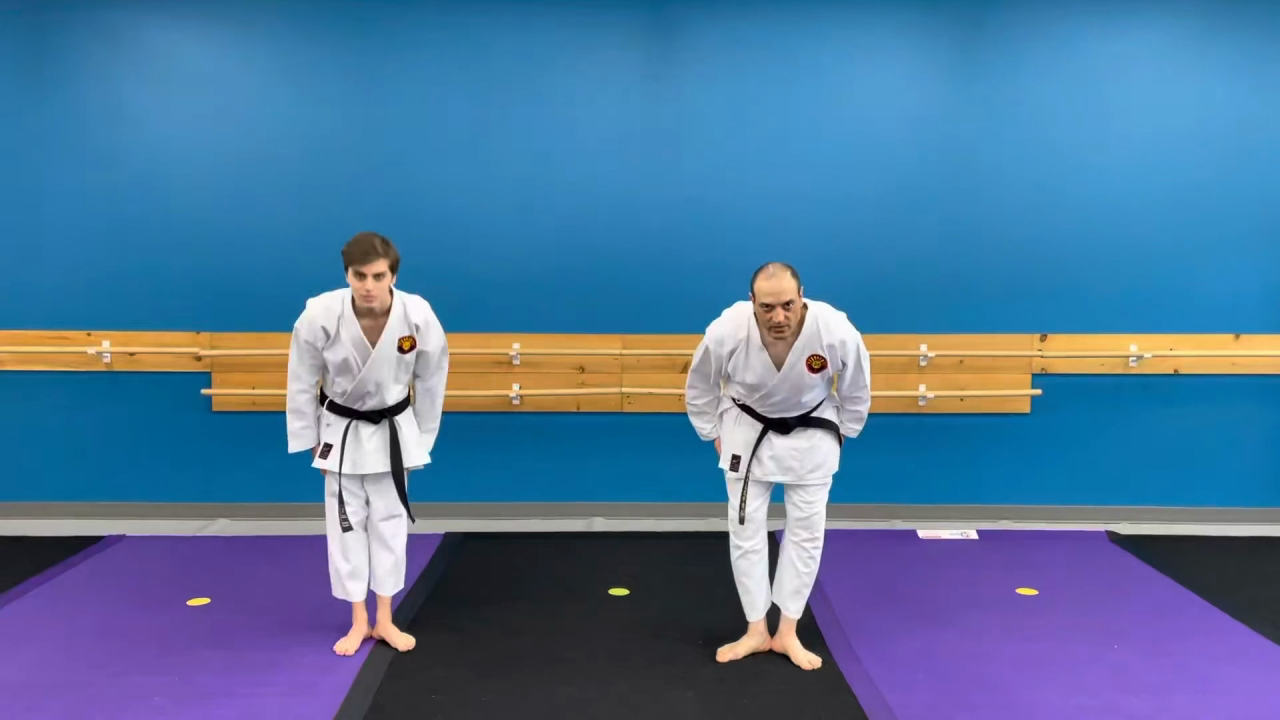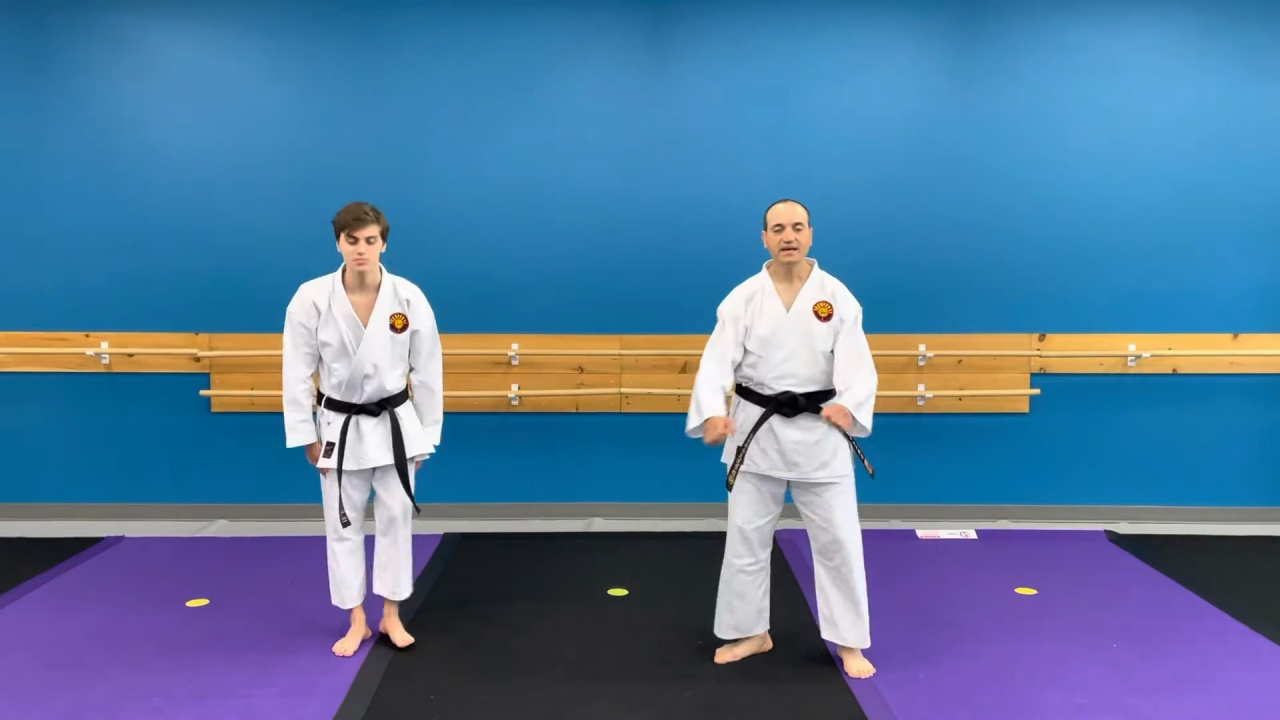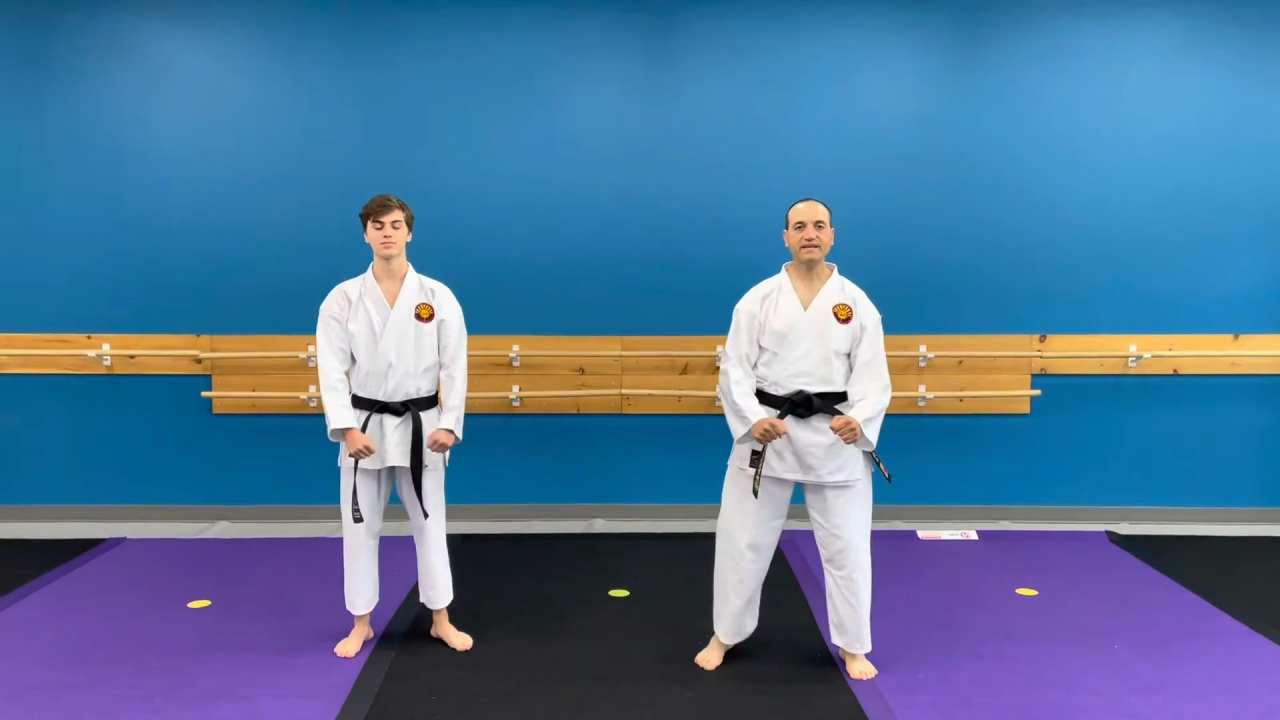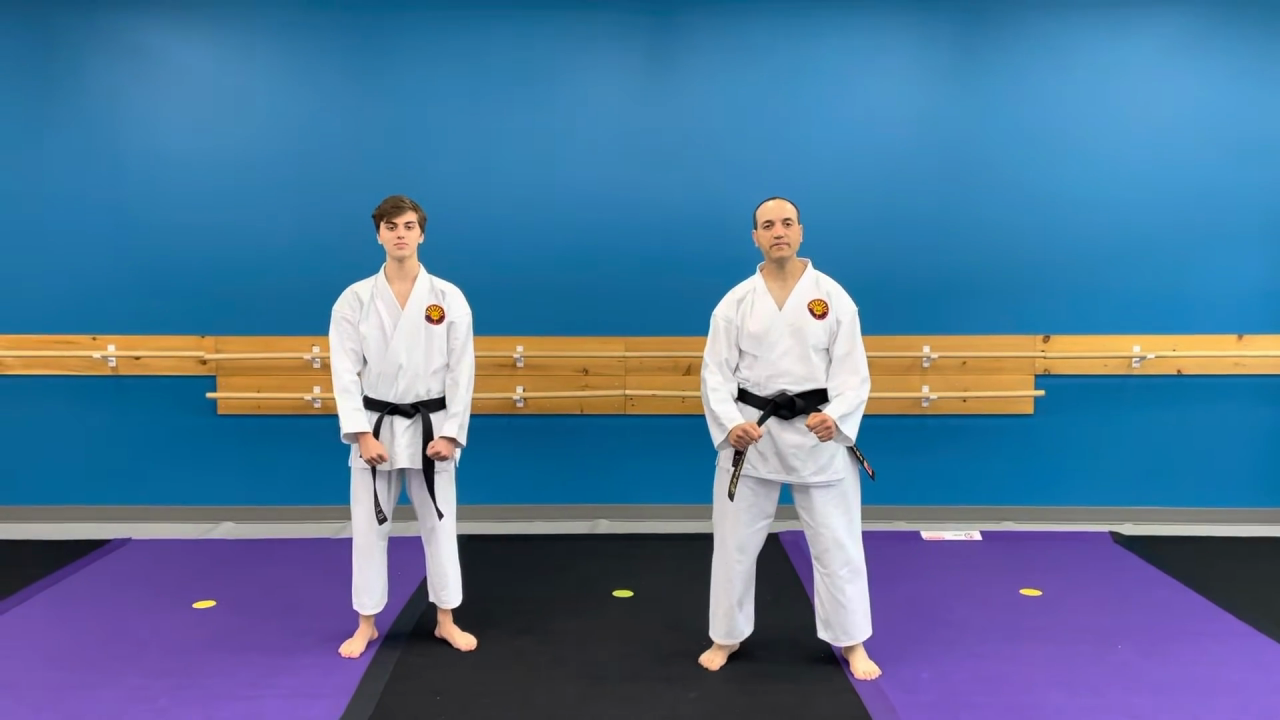
dt=0.7s
person 1, frame 1
left shoulder: (836, 332)
right shoulder: (726, 332)
left elbow: (856, 389)
right elbow: (700, 386)
left wrist: (842, 433)
right wrist: (714, 432)
left hip: (811, 432)
right hip: (749, 429)
left knee: (806, 529)
right knee: (746, 528)
left ankle: (787, 631)
right ankle: (756, 629)
person 1, frame 2
left shoulder: (837, 296)
right shoulder: (743, 298)
left elbow: (857, 364)
right elbow: (717, 360)
left wrist: (850, 406)
right wrist: (713, 412)
left hip: (820, 431)
right hip: (755, 431)
left knee: (838, 540)
right knee: (746, 538)
left ankle: (850, 641)
right ankle: (753, 632)
person 1, frame 3
left shoulder: (856, 302)
right shoulder: (759, 298)
left elbow: (873, 375)
right elbow: (734, 367)
left wrist: (860, 419)
right wrist: (753, 420)
left hip: (834, 436)
right hip: (767, 431)
left knee: (847, 545)
right knee: (742, 539)
left ankle: (851, 644)
right ankle: (725, 634)
person 1, frame 4
left shoulder: (831, 296)
right shoulder: (735, 302)
left elbow: (852, 371)
right elbow: (716, 372)
left wrist: (835, 417)
right wrist: (729, 424)
left hip: (818, 433)
right hip: (751, 433)
left knee: (837, 543)
right knee: (735, 542)
left ankle: (852, 642)
right ankle: (727, 636)
person 2, frame 1
left shoulder: (419, 315)
right shoulder: (319, 315)
left elbow: (431, 379)
right elbow: (302, 383)
left wrist: (422, 438)
right wrist: (310, 439)
left hip: (393, 428)
right hip: (342, 429)
left knee: (389, 520)
right knee: (346, 520)
left ankle: (384, 619)
right ankle: (358, 620)
person 2, frame 2
left shoulder: (408, 296)
right shoulder: (311, 298)
left elbow: (427, 369)
right elbow: (297, 373)
left wrist: (429, 434)
right wrist: (307, 436)
left hip: (393, 422)
right hip: (340, 425)
left knee: (396, 517)
right knee: (343, 524)
left ankle: (391, 614)
right ankle: (356, 621)
person 2, frame 3
left shoulder: (437, 296)
right shoulder: (342, 298)
left elbow: (454, 365)
right elbow: (331, 368)
left wrist: (449, 424)
right wrist: (348, 428)
left hip: (420, 425)
right hip: (366, 427)
left knee: (429, 523)
right knee: (360, 526)
left ankle: (441, 619)
right ankle: (361, 623)
person 2, frame 4
left shoulder: (449, 298)
right shoulder: (355, 299)
left elbow: (461, 370)
right elbow: (345, 371)
left wrist: (450, 432)
right wrist: (361, 433)
left hip: (431, 426)
right hip: (376, 427)
left knee: (439, 524)
right knee: (369, 526)
left ankle: (446, 620)
right ankle: (366, 623)
